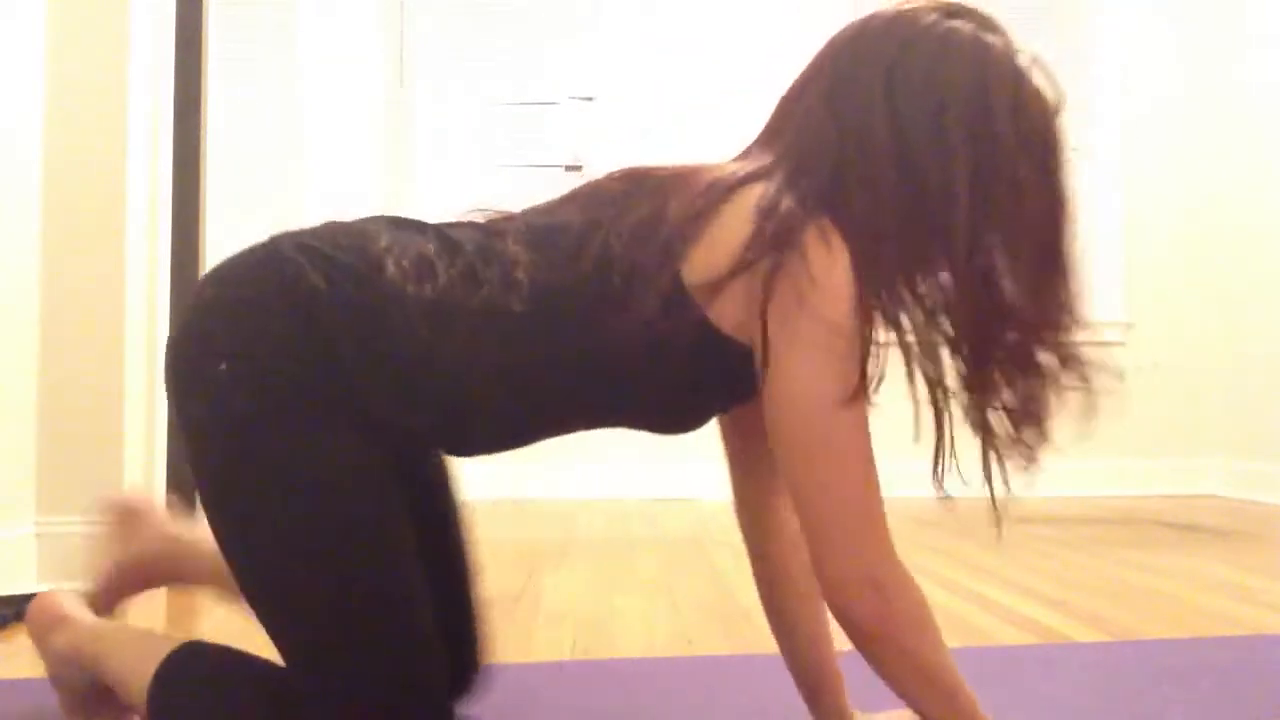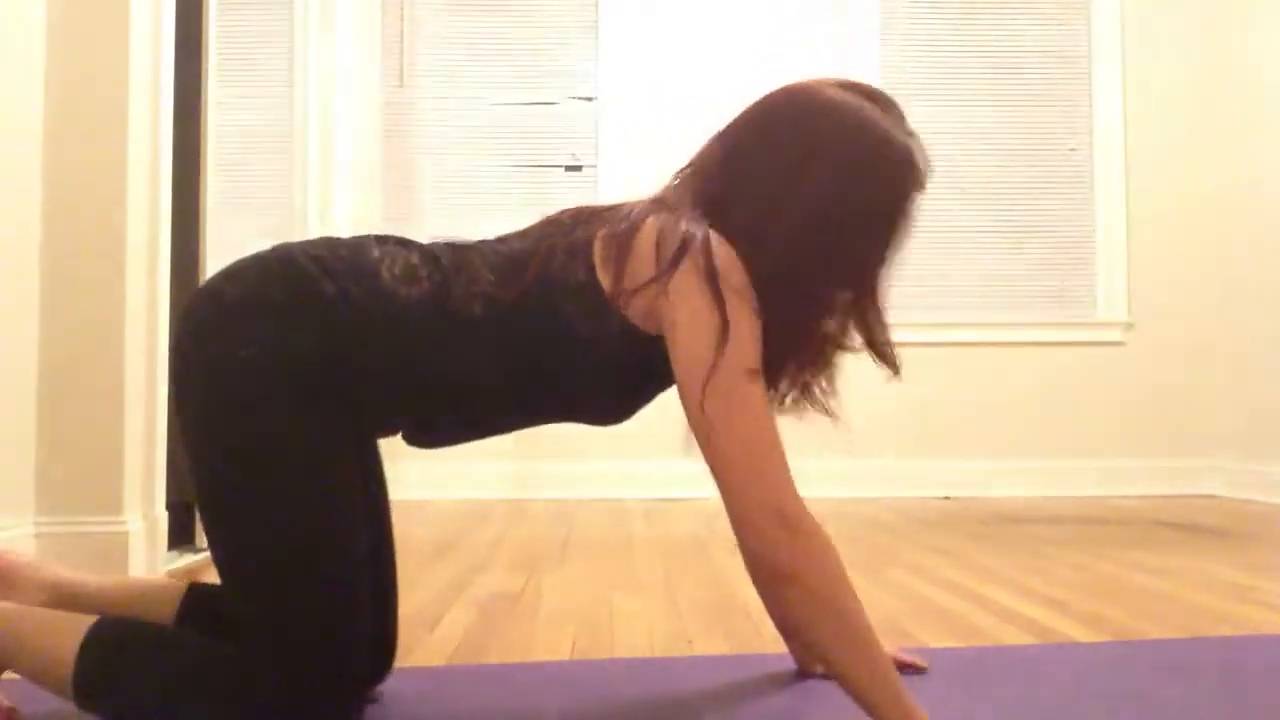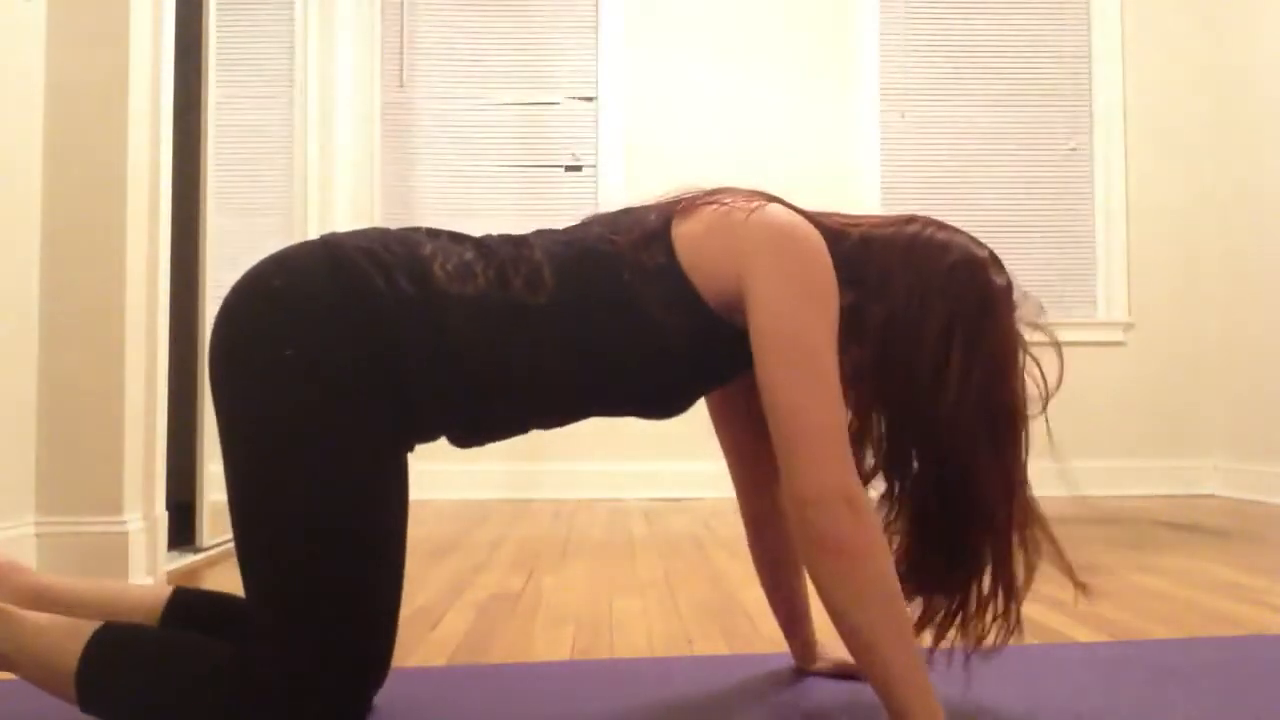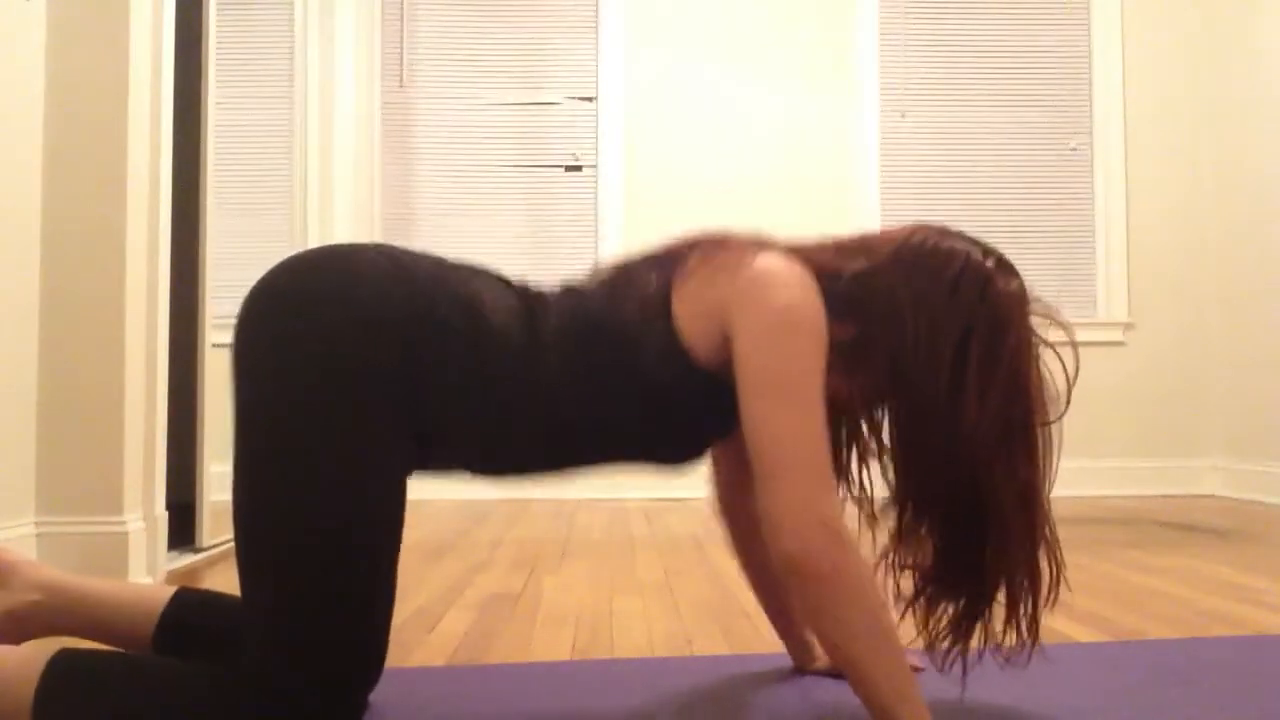
dt=1s
person 1, frame 1
left shoulder: (760, 222)
right shoulder: (805, 258)
left elbow: (773, 511)
right elbow: (865, 578)
left hip: (346, 349)
right hip: (273, 351)
left ankle: (181, 551)
person 1, frame 2
left shoulder: (694, 258)
right shoulder: (703, 267)
left elbow: (758, 510)
right elbow: (777, 529)
left wrist: (811, 645)
left hip: (302, 351)
right hip: (262, 347)
person 1, frame 3
left shoulder: (748, 299)
right shoulder: (784, 254)
left elbow: (766, 488)
right elbow: (826, 511)
left hip: (350, 349)
right hip: (309, 335)
person 1, frame 4
left shoulder: (771, 307)
right shoulder: (780, 292)
left elbow: (747, 494)
right elbow: (803, 539)
left hip: (351, 338)
right hip: (336, 338)
